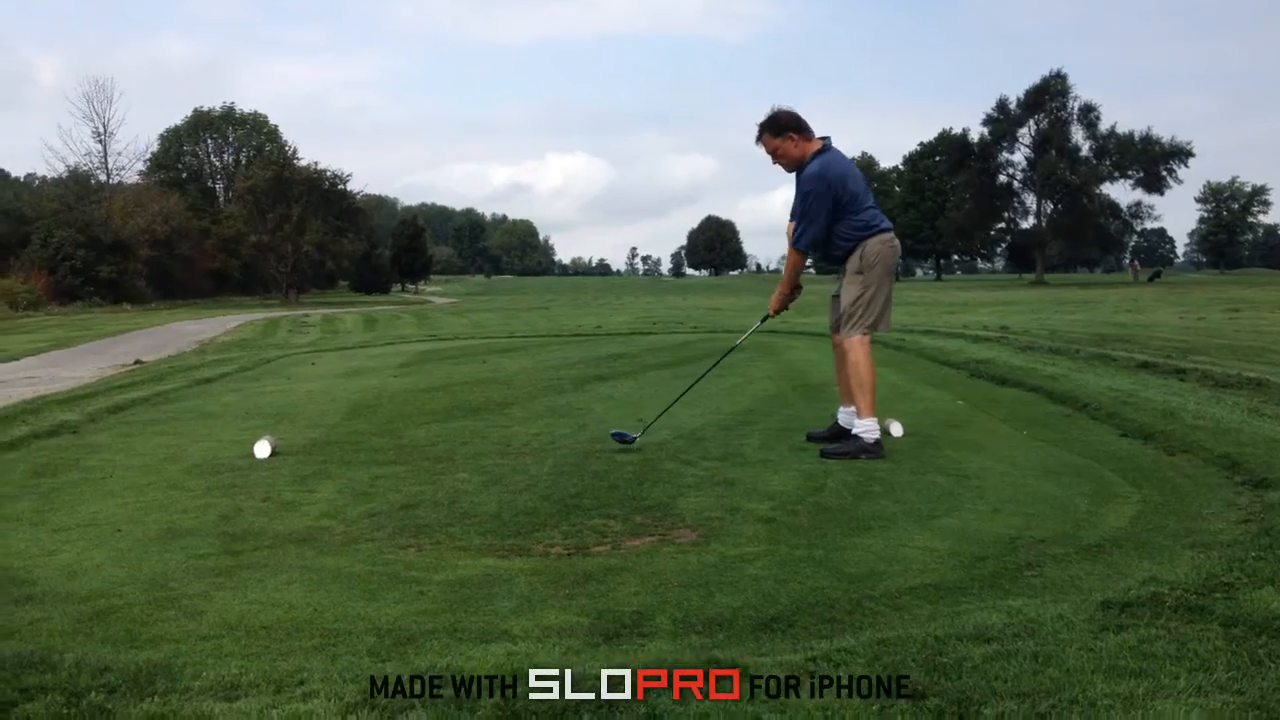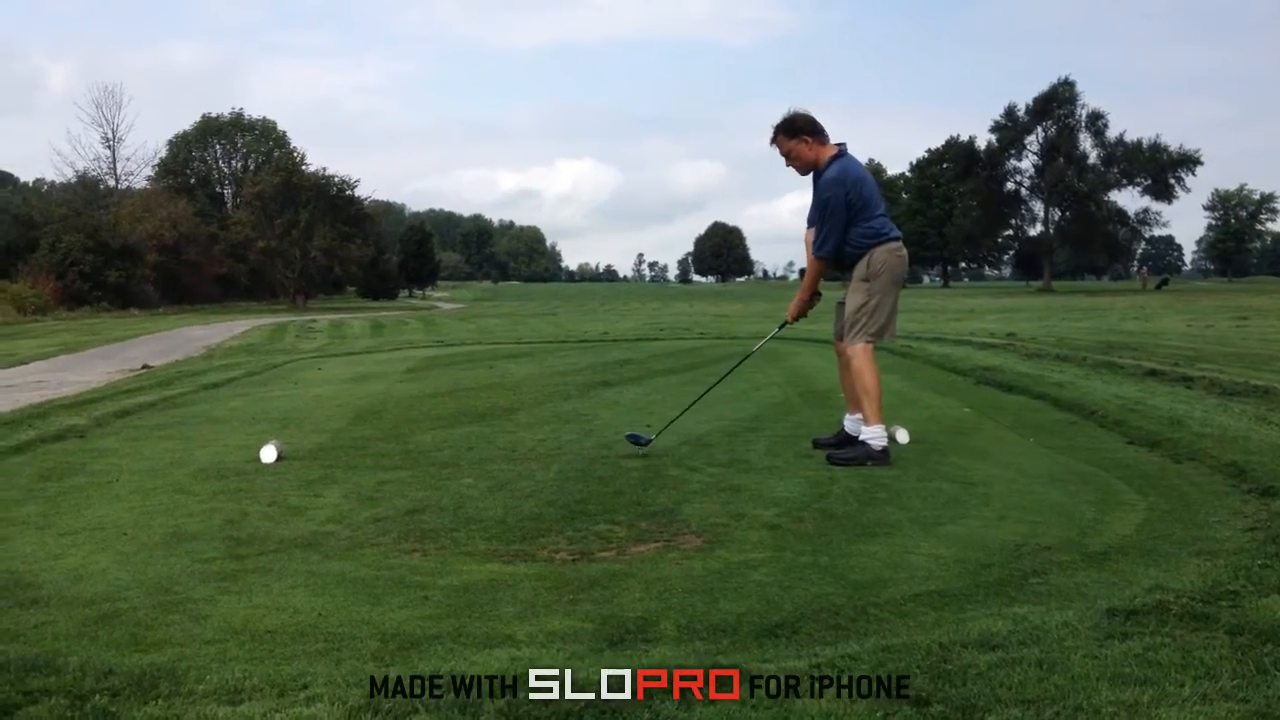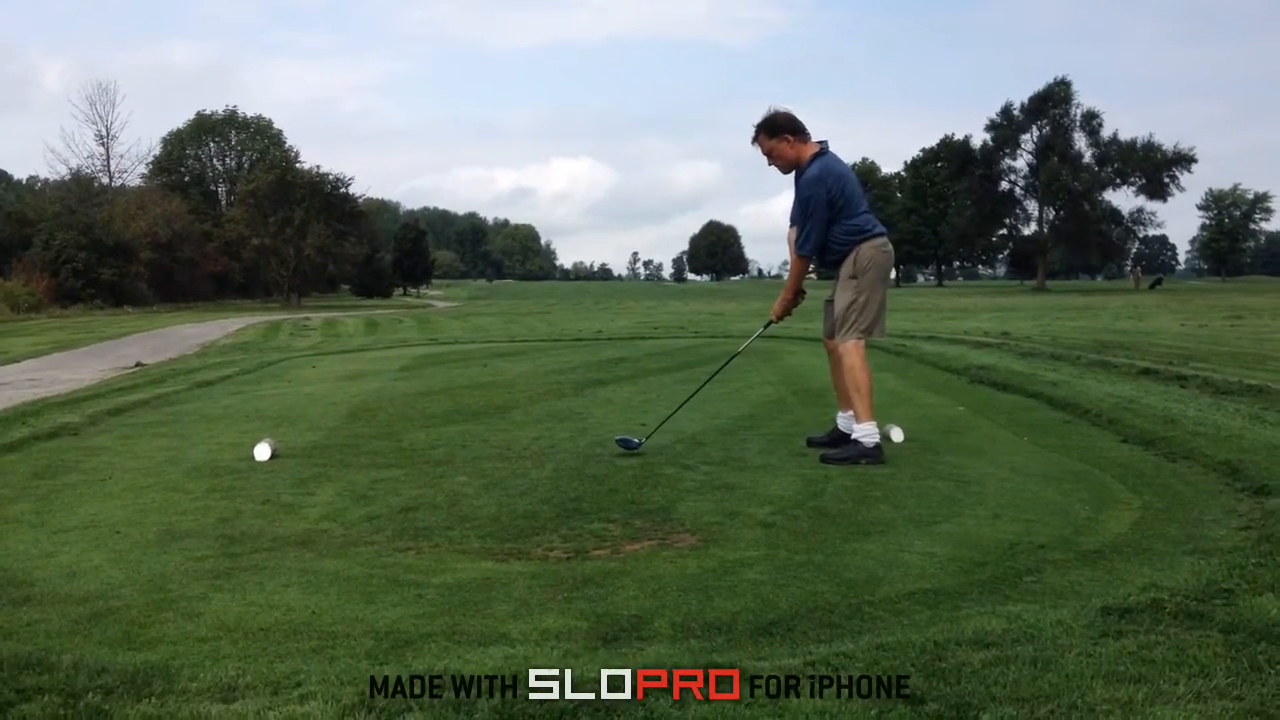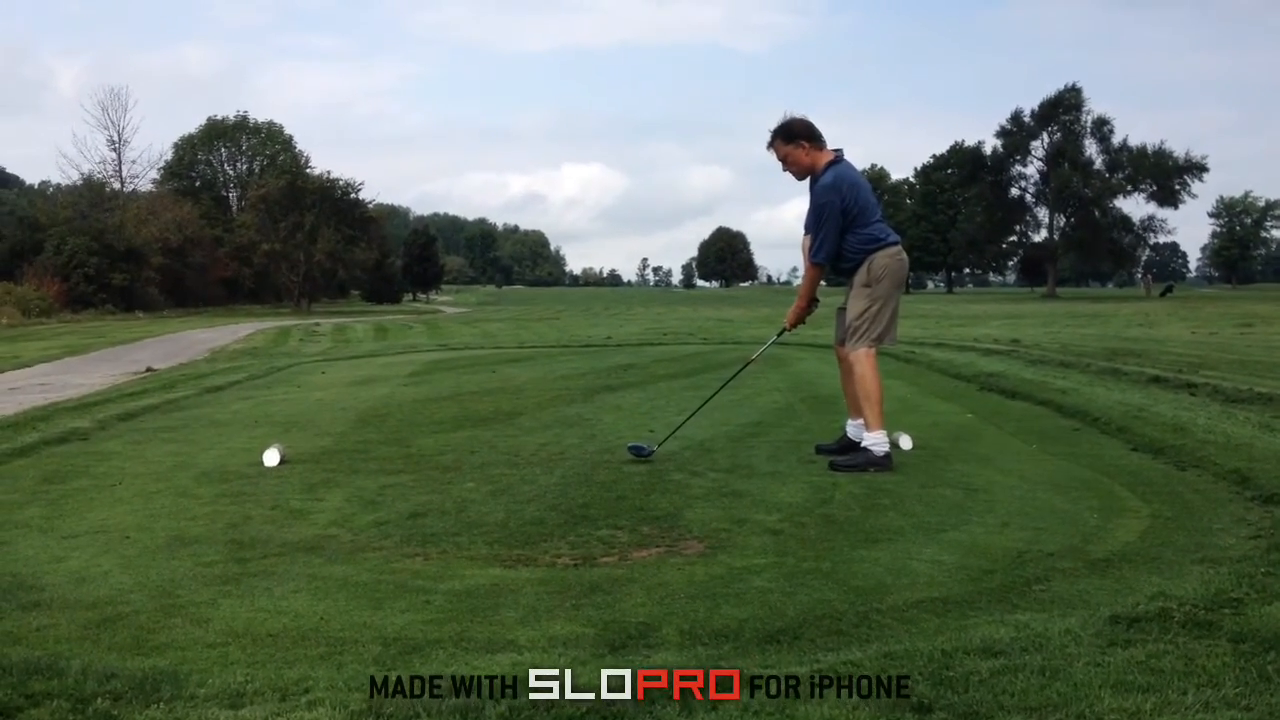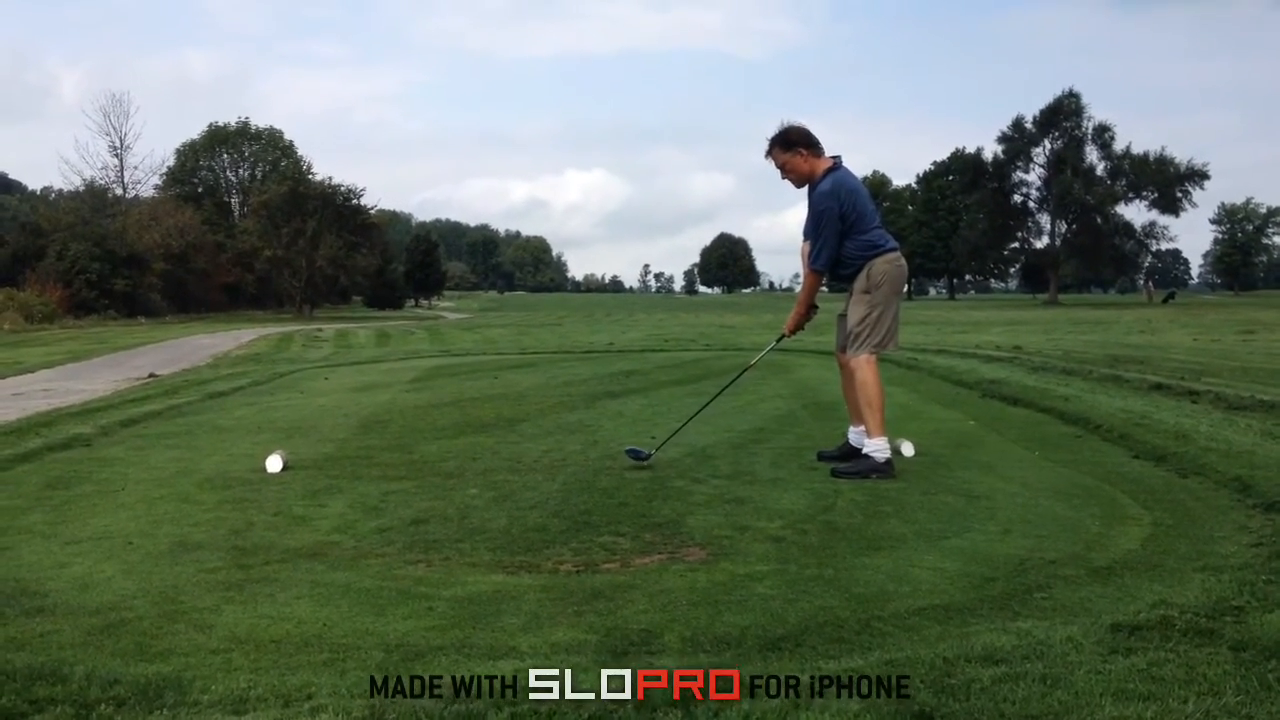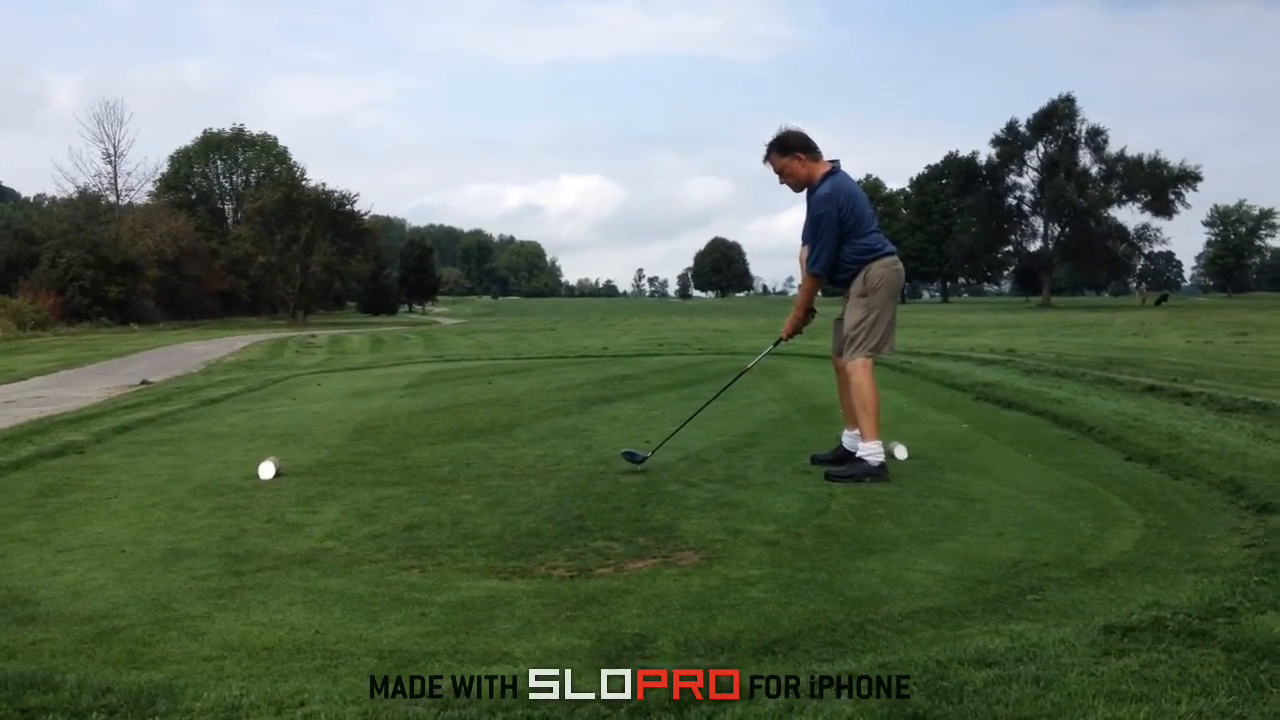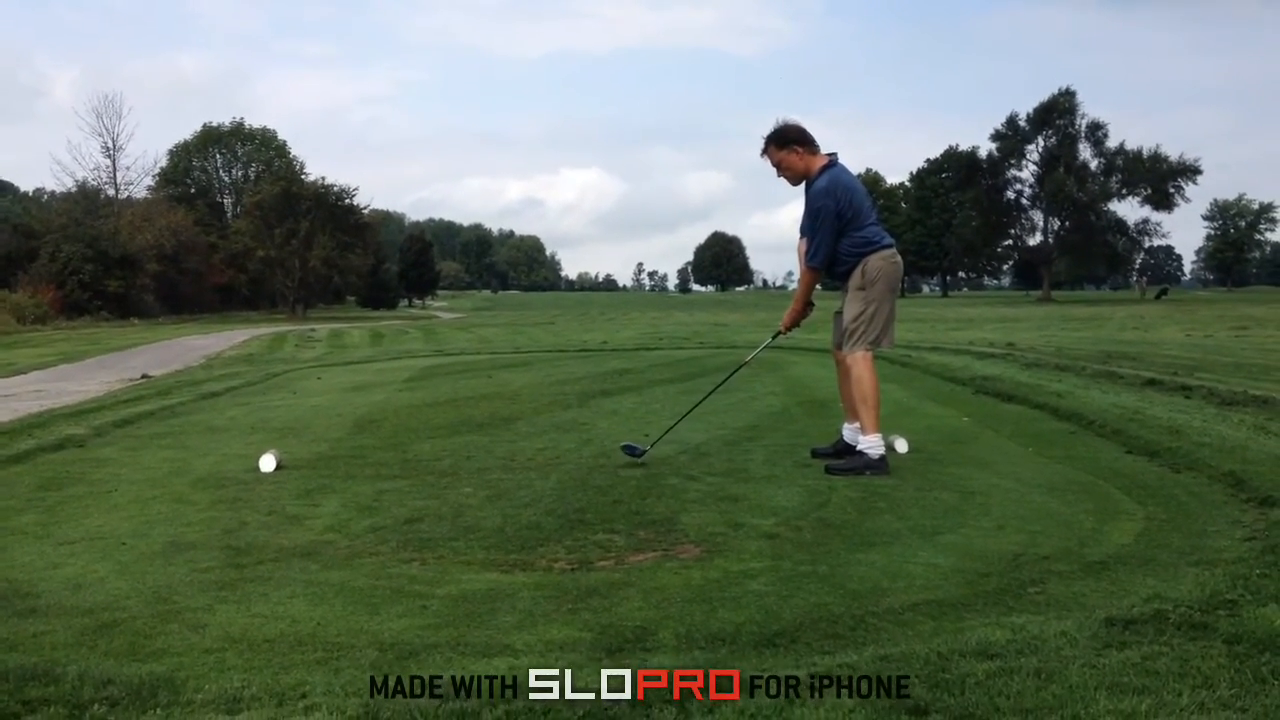
dt=0.7s
person 1, frame 1
left shoulder: (818, 174)
right shoulder: (815, 162)
left elbow: (803, 242)
right elbow: (796, 223)
left wrist: (783, 289)
right wrist: (792, 279)
left hip: (871, 251)
right hip: (860, 254)
left knee: (855, 337)
right knee: (840, 336)
left ankle: (868, 435)
right ankle: (848, 421)
person 1, frame 2
left shoulder: (835, 179)
right shoulder: (829, 169)
left elbow: (825, 249)
right elbow: (814, 230)
left wrist: (803, 296)
right wrist: (810, 285)
left hip: (877, 259)
right hip: (867, 261)
left knee: (858, 345)
right knee: (844, 344)
left ankle: (875, 442)
right ankle: (854, 428)
person 1, frame 3
left shoulder: (816, 177)
right shoulder: (814, 166)
left elbow: (807, 246)
right elbow: (797, 229)
left wrist: (788, 295)
right wrist: (795, 285)
left hip: (864, 256)
right hip: (854, 258)
left knee: (849, 342)
right knee: (833, 341)
left ankle: (867, 439)
right ankle: (847, 426)
person 1, frame 4
left shoulder: (830, 185)
right shoulder: (830, 173)
left elbow: (821, 254)
right elbow: (812, 237)
left wrist: (801, 304)
right wrist: (807, 291)
left hip: (878, 264)
right hip: (868, 265)
left knee: (860, 349)
right knee: (844, 348)
left ankle: (877, 447)
right ankle: (856, 434)
person 1, frame 5
left shoulder: (827, 192)
right shoulder: (828, 179)
left elbow: (820, 261)
right elbow: (810, 243)
left wrist: (800, 310)
right wrist: (807, 298)
left hip: (877, 271)
right hip: (868, 272)
left knee: (862, 356)
right knee: (846, 355)
left ankle: (878, 453)
right ankle: (858, 440)
person 1, frame 6
left shoulder: (826, 196)
right shoulder: (826, 183)
left elbow: (818, 265)
right elbow: (809, 248)
left wrist: (798, 314)
right wrist: (805, 302)
left hip: (874, 274)
right hip: (864, 275)
left knee: (857, 359)
right knee: (842, 359)
left ankle: (872, 457)
right ankle: (852, 444)
person 1, frame 7
left shoulder: (824, 189)
right shoulder: (825, 176)
left elbow: (817, 258)
right elbow: (807, 240)
left wrist: (797, 307)
right wrist: (804, 295)
left hip: (872, 268)
right hip: (862, 269)
left knee: (858, 353)
right knee: (842, 352)
left ankle: (872, 450)
right ankle: (853, 437)
